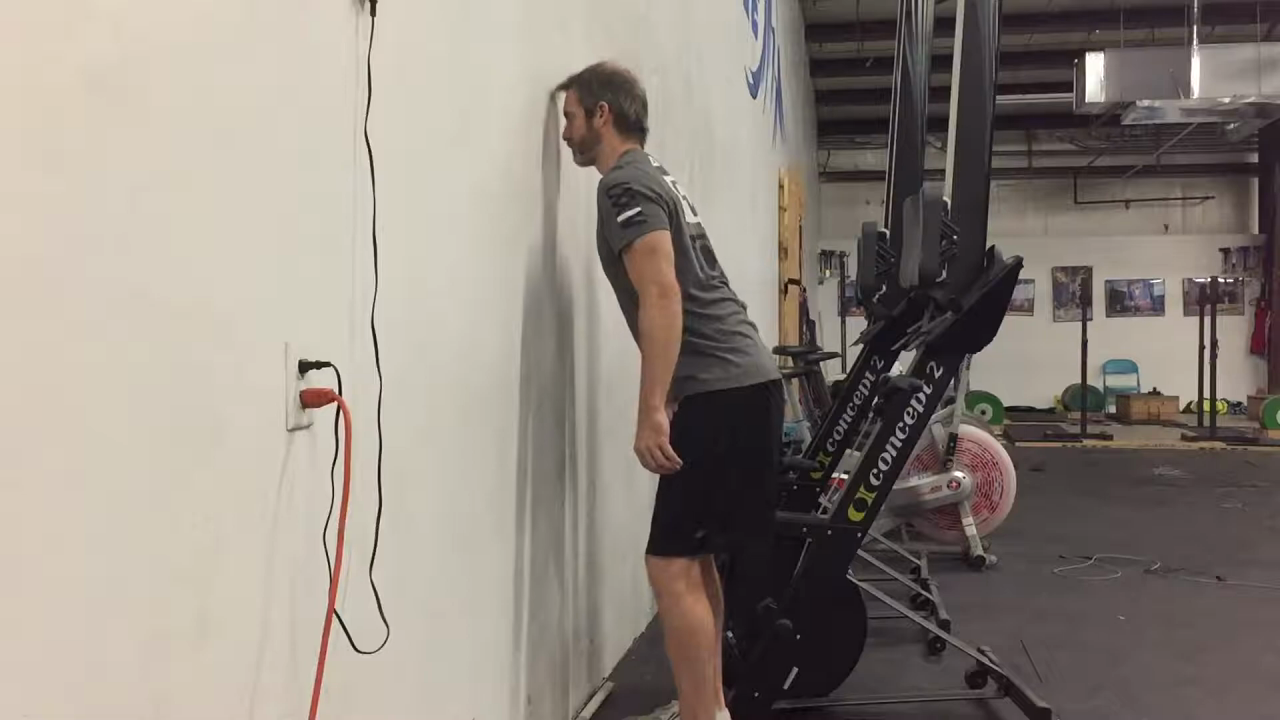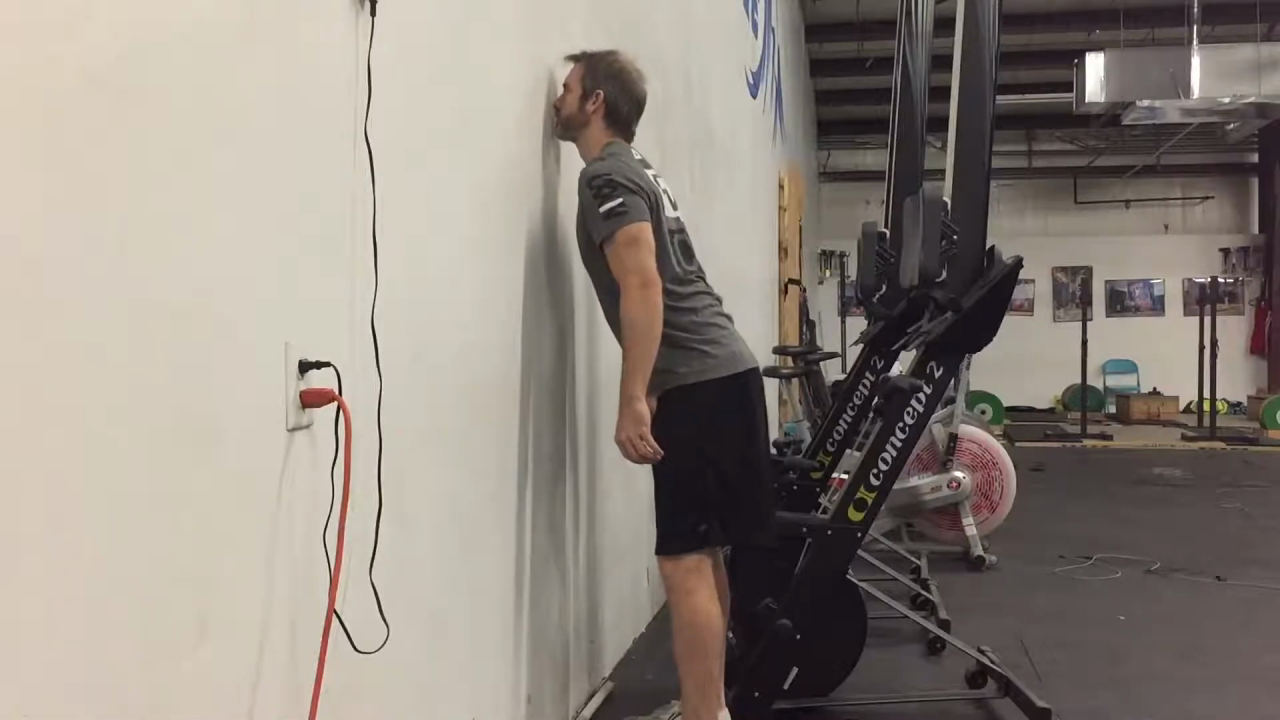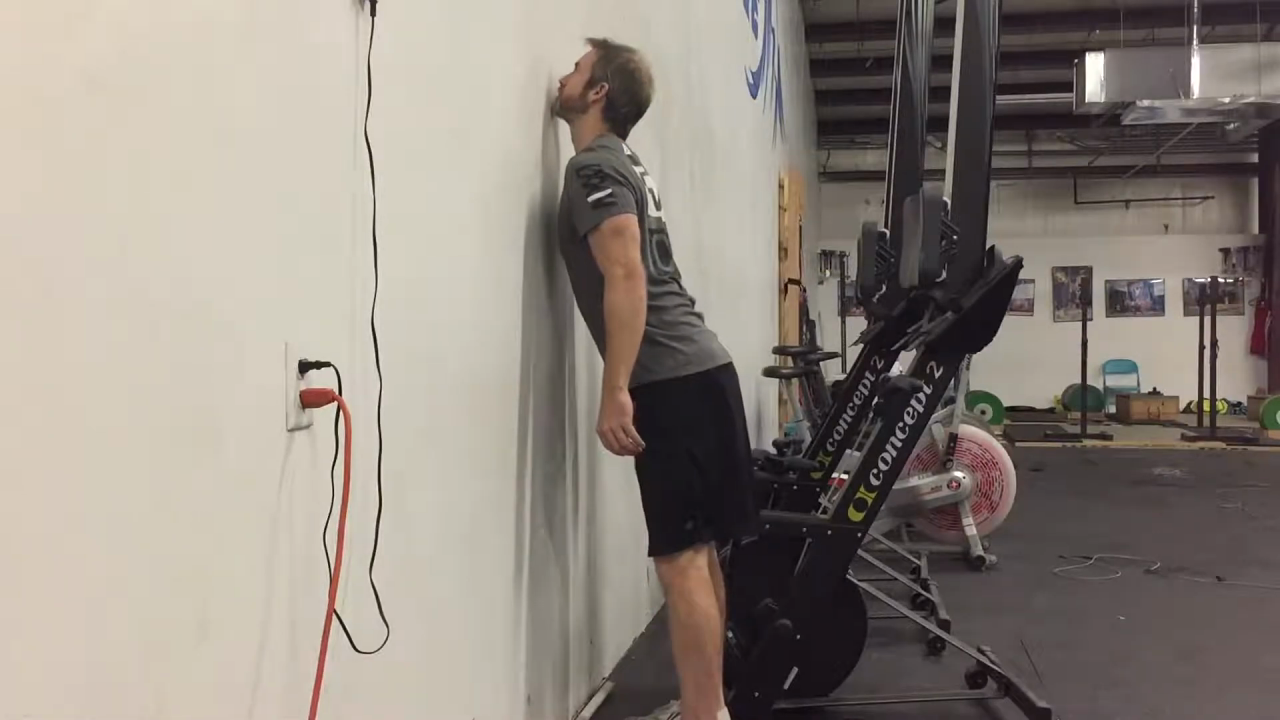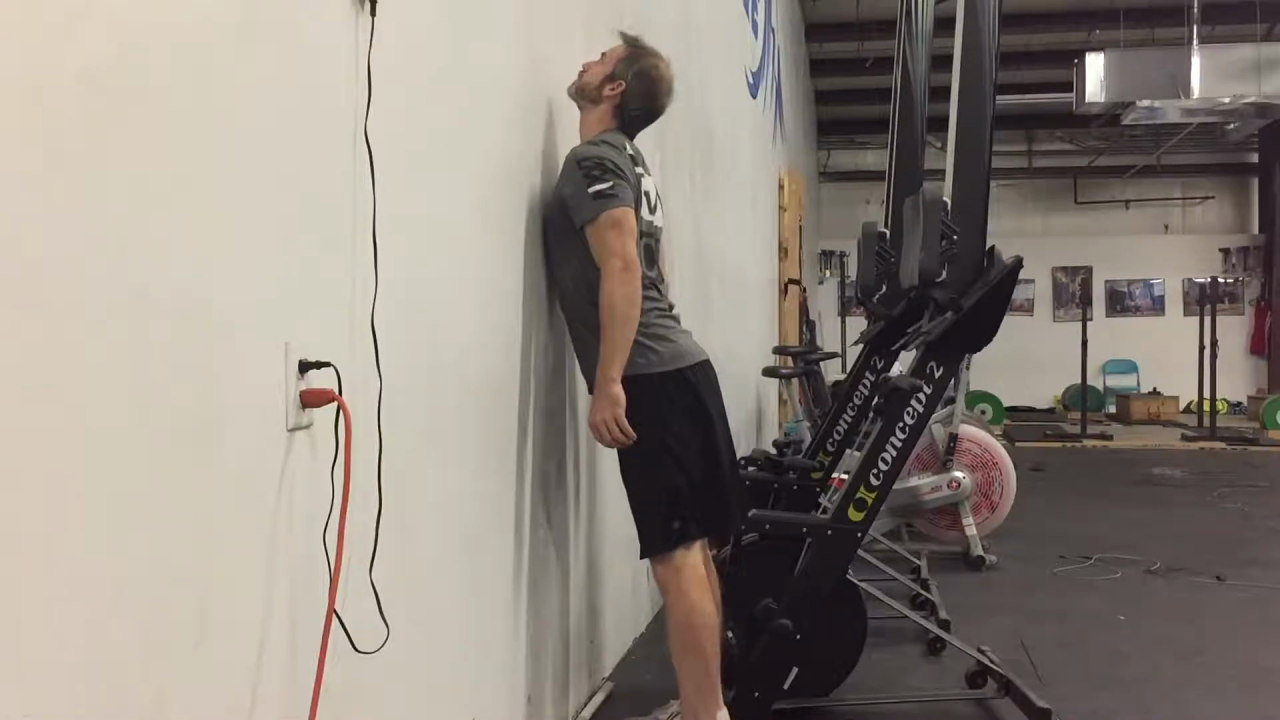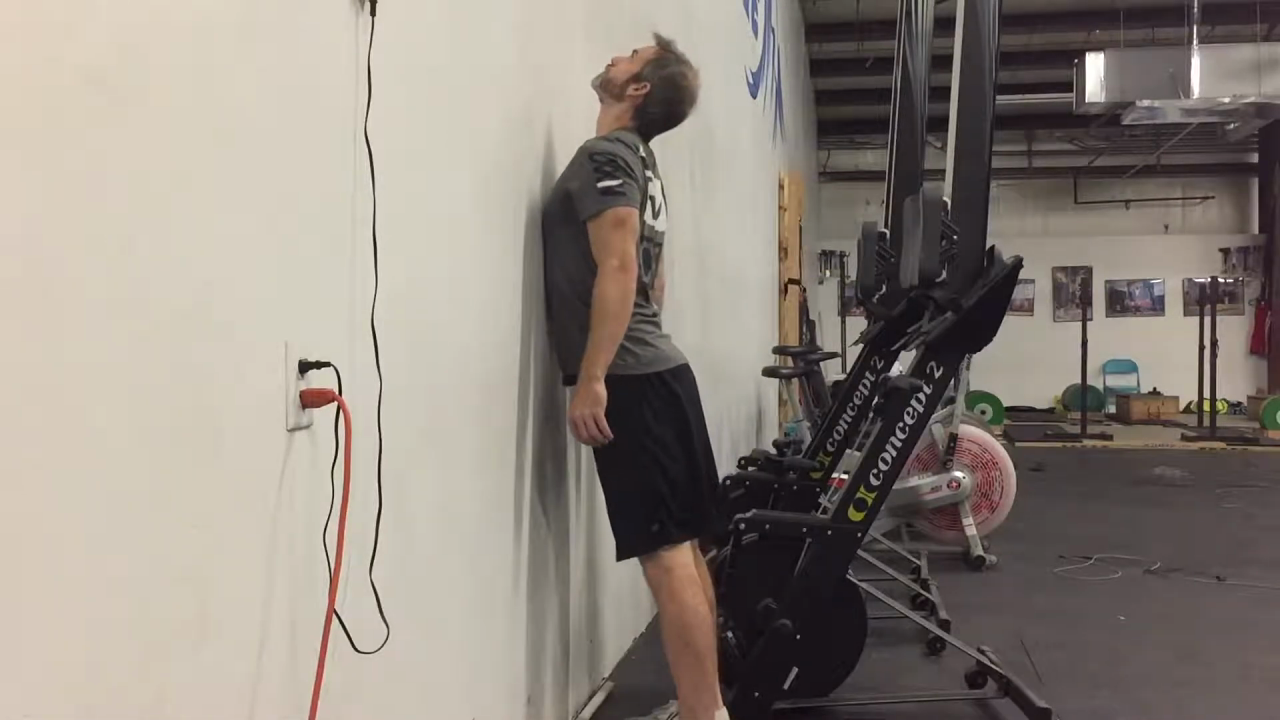
dt=0.7s
person 1, frame 1
left shoulder: (624, 186)
right shoulder: (651, 178)
left elbow: (662, 296)
left wrist: (651, 411)
right wrist: (669, 402)
left hip: (721, 392)
right hip: (741, 382)
left knee: (672, 565)
right knee: (693, 557)
person 1, frame 2
left shoulder: (606, 177)
right shoulder: (633, 169)
left elbow: (644, 286)
left wrist: (633, 403)
right wrist: (651, 391)
left hip: (700, 384)
right hip: (720, 372)
left knee: (683, 562)
right knee: (702, 554)
person 1, frame 3
left shoulder: (593, 167)
right shoulder: (622, 164)
left elbow: (626, 279)
left wrist: (614, 392)
right wrist: (628, 385)
left hip: (673, 381)
right hip: (698, 369)
left knee: (680, 557)
right knee: (698, 550)
person 1, frame 4
left shoulder: (594, 160)
right shoulder: (626, 161)
left elbow: (621, 270)
left wrist: (608, 385)
left hip: (651, 379)
right hip: (678, 367)
left knee: (676, 554)
right knee: (691, 547)
person 1, frame 5
left shoulder: (605, 156)
right shoulder: (638, 163)
left elbow: (617, 269)
left wrist: (592, 379)
left hip: (630, 381)
right hip: (657, 371)
left knee: (664, 552)
right knee: (681, 547)
